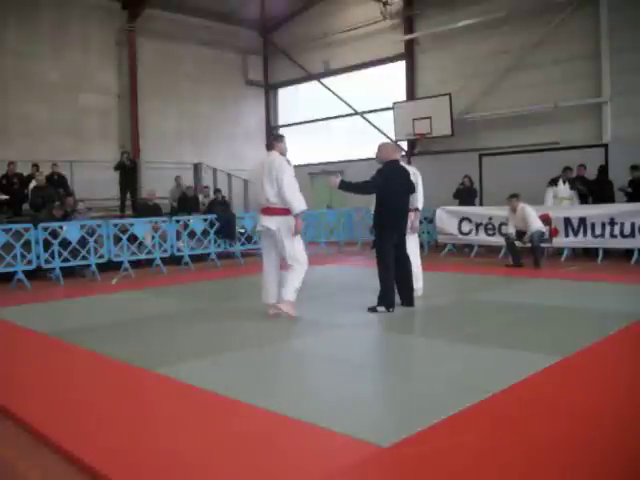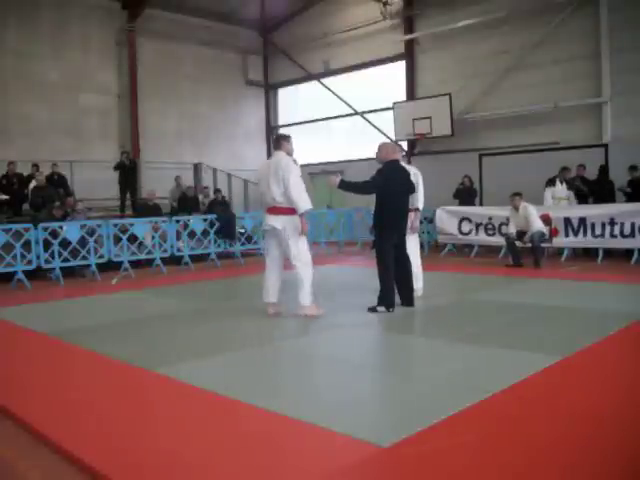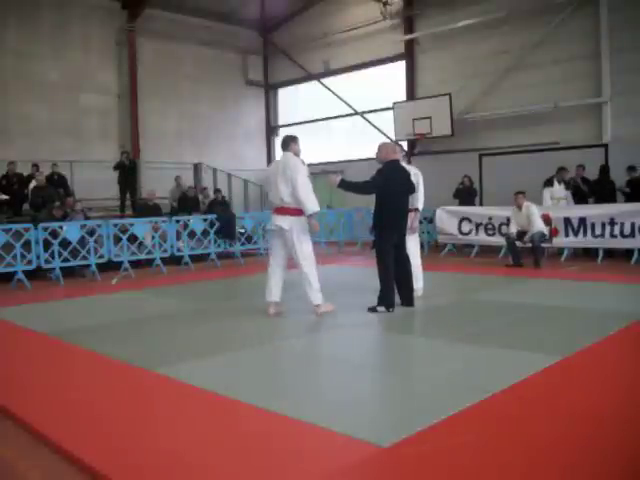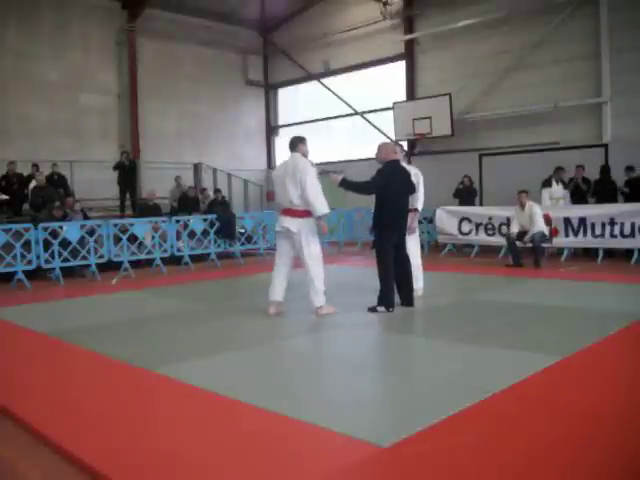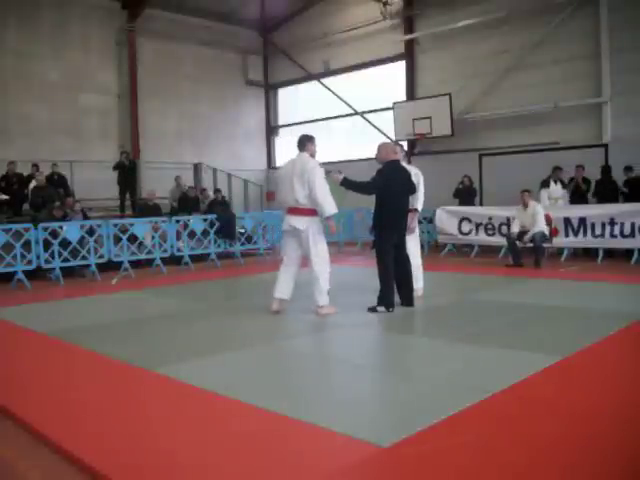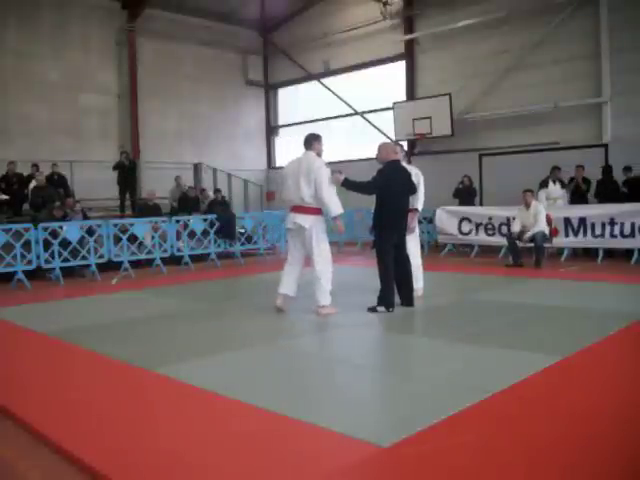
dt=0.1s
person 1, frame 1
left shoulder: (262, 166)
right shoulder: (281, 162)
right elbow: (289, 190)
right wrist: (298, 216)
left hip: (266, 217)
right hip: (282, 218)
left knee: (270, 263)
right knee: (299, 261)
left ankle: (272, 304)
right ankle: (287, 301)
person 1, frame 2
left shoulder: (266, 166)
right shoulder: (287, 162)
right elbow: (295, 190)
right wrist: (303, 215)
left hip: (271, 217)
right hip: (288, 217)
left knee: (273, 263)
right knee: (302, 261)
left ankle: (271, 304)
right ankle: (306, 305)
person 1, frame 3
left shoulder: (273, 167)
right shoulder: (295, 163)
right elbow: (302, 190)
right wrist: (311, 216)
left hip: (277, 217)
right hip: (294, 218)
left knee: (276, 262)
right knee: (307, 261)
left ankle: (273, 304)
right ankle: (318, 303)
person 1, frame 4
left shoulder: (279, 169)
right shoulder: (304, 165)
right elbow: (312, 192)
right wrist: (321, 217)
left hip: (284, 219)
right hip: (302, 220)
left knee: (281, 263)
right knee: (314, 263)
left ankle: (274, 304)
right ankle: (320, 305)
person 1, frame 5
left shoulder: (286, 167)
right shoulder: (312, 164)
left elbow: (282, 195)
right elbow: (320, 192)
right wrist: (329, 217)
left hip: (291, 217)
right hip: (309, 218)
left knee: (289, 261)
right knee: (320, 262)
left ankle: (277, 301)
right ankle: (322, 304)
person 1, frame 6
left shoulder: (291, 165)
right shoulder: (318, 164)
left elbow: (286, 193)
right elbow: (326, 192)
right wrist: (336, 217)
left hip: (294, 216)
right hip: (312, 218)
left knee: (293, 259)
right knee: (322, 261)
left ankle: (281, 297)
right ankle: (323, 305)
person 2, frame 1
left shoulder: (385, 172)
right shoulder: (403, 172)
left elbow: (367, 187)
right elbow: (411, 189)
left wrist: (341, 184)
left hip: (386, 223)
right hip: (399, 223)
left knee: (385, 261)
right knee: (401, 258)
left ankle: (386, 302)
right ankle: (407, 298)
person 2, frame 2
left shoulder: (385, 172)
right shoulder: (403, 172)
left elbow: (367, 187)
right elbow: (411, 189)
left wrist: (341, 183)
left hip: (386, 223)
right hip: (399, 222)
left knee: (385, 261)
right knee: (401, 259)
left ankle: (386, 302)
right ankle: (407, 298)
person 2, frame 3
left shoulder: (385, 172)
right shoulder: (403, 172)
left elbow: (367, 187)
right elbow: (411, 189)
left wrist: (341, 183)
left hip: (386, 223)
right hip: (399, 222)
left knee: (385, 261)
right knee: (401, 259)
left ankle: (386, 302)
right ankle: (407, 298)
person 2, frame 4
left shoulder: (385, 172)
right shoulder: (403, 172)
left elbow: (368, 188)
right elbow: (411, 189)
left wrist: (342, 182)
left hip: (386, 223)
right hip: (399, 222)
left knee: (385, 261)
right knee: (401, 259)
left ankle: (386, 302)
right ankle: (407, 298)
person 2, frame 5
left shoulder: (386, 172)
right shoulder: (403, 172)
left elbow: (368, 188)
right elbow: (412, 189)
left wrist: (343, 180)
left hip: (386, 223)
right hip: (399, 222)
left knee: (385, 261)
right knee: (401, 259)
left ankle: (386, 302)
right ankle: (407, 298)
person 2, frame 6
left shoulder: (386, 172)
right shoulder: (403, 172)
left elbow: (369, 188)
right elbow: (412, 189)
left wrist: (344, 181)
left hip: (386, 223)
right hip: (399, 222)
left knee: (386, 261)
right knee: (401, 259)
left ankle: (386, 302)
right ankle: (407, 298)
person 3, frame 1
left shoulder: (411, 172)
left elbow: (417, 194)
left wrist: (416, 217)
left hip: (406, 217)
left knee: (410, 252)
left ankle: (415, 286)
person 3, frame 2
left shoulder: (412, 172)
left elbow: (418, 195)
left wrist: (416, 218)
left hip: (407, 217)
left knee: (411, 252)
left ankle: (416, 287)
person 3, frame 3
left shoulder: (412, 172)
left elbow: (418, 195)
left wrist: (416, 218)
left hip: (407, 217)
left knee: (411, 252)
left ankle: (416, 286)
person 3, frame 4
left shoulder: (413, 172)
left elbow: (418, 196)
left wrist: (414, 218)
left hip: (407, 217)
left knee: (411, 252)
left ankle: (416, 287)
person 3, frame 5
left shoulder: (413, 172)
left elbow: (418, 196)
left wrist: (414, 219)
left hip: (406, 218)
left knee: (411, 253)
left ankle: (416, 286)
person 3, frame 6
left shoulder: (414, 172)
left elbow: (419, 196)
left wrist: (414, 219)
left hip: (407, 217)
left knee: (411, 253)
left ankle: (416, 286)
